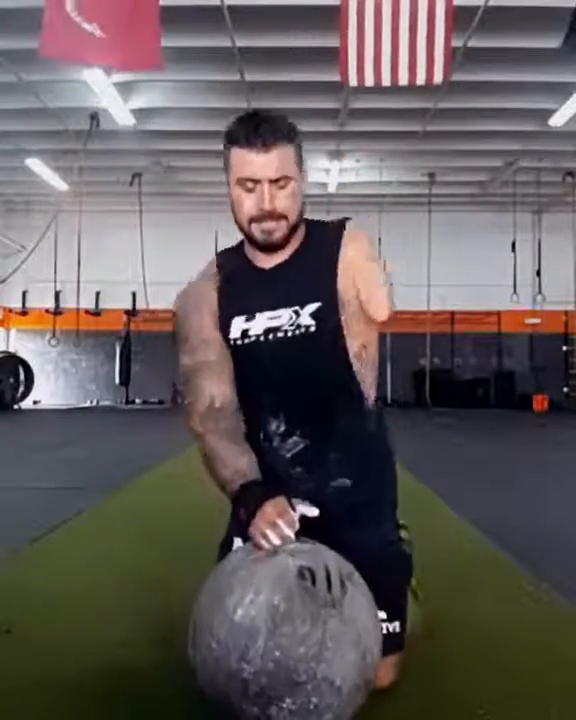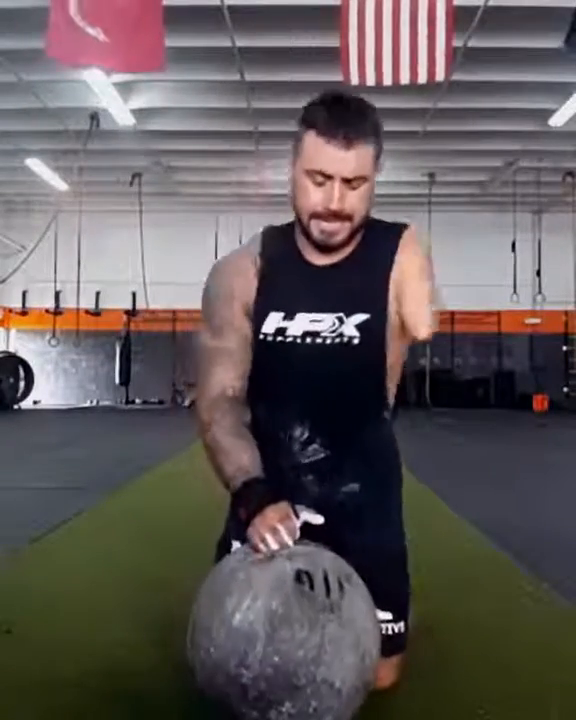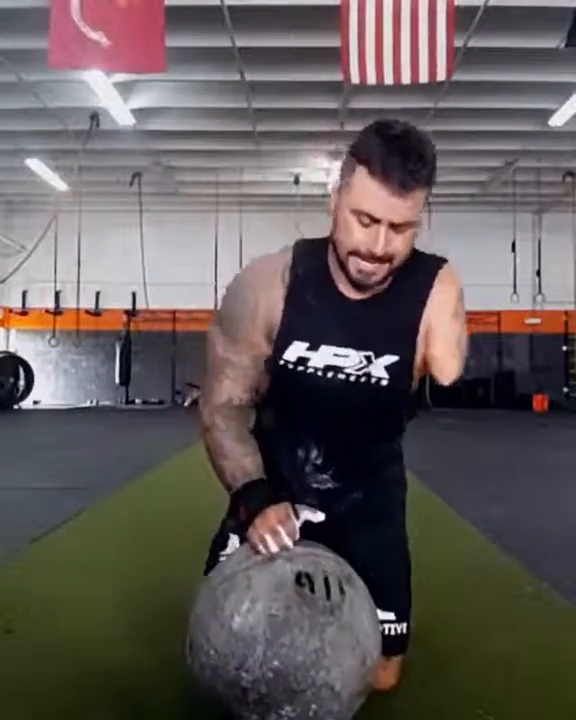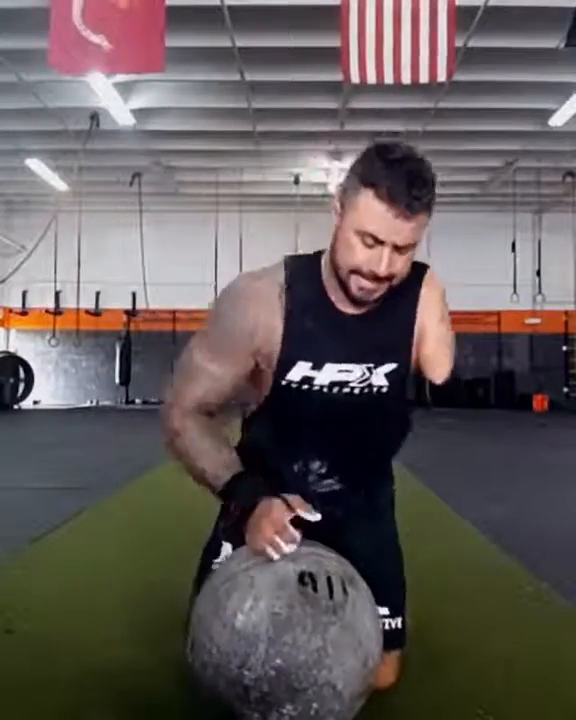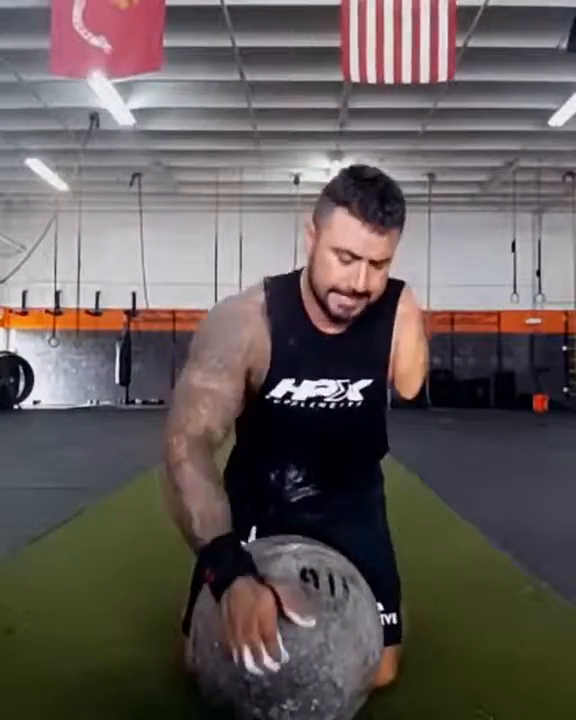
dt=0.2s
person 1, frame 1
left shoulder: (349, 250)
right shoulder: (205, 296)
right elbow: (210, 416)
right wrist: (252, 497)
left hip: (358, 486)
right hip: (268, 491)
left knee: (376, 672)
left ankle: (393, 567)
person 1, frame 2
left shoulder: (403, 255)
right shoulder: (240, 274)
right elbow: (219, 403)
right wrist: (254, 495)
left hip: (364, 488)
right hip: (270, 489)
left knee: (380, 674)
person 1, frame 3
left shoulder: (439, 290)
right shoulder: (265, 285)
right elbow: (222, 408)
right wrist: (253, 498)
left hip: (369, 499)
right hip: (272, 491)
left knee: (379, 675)
person 1, frame 4
left shoulder: (425, 296)
right shoulder: (259, 302)
right elbow: (185, 413)
right wrist: (244, 501)
left hip: (360, 501)
right hip: (265, 492)
left knee: (380, 672)
person 1, frame 5
left shoulder: (400, 312)
right shoulder: (241, 322)
right elbow: (189, 448)
right wrist: (231, 578)
left hip: (349, 502)
right hip: (256, 499)
left knee: (380, 672)
right ankle: (258, 581)
